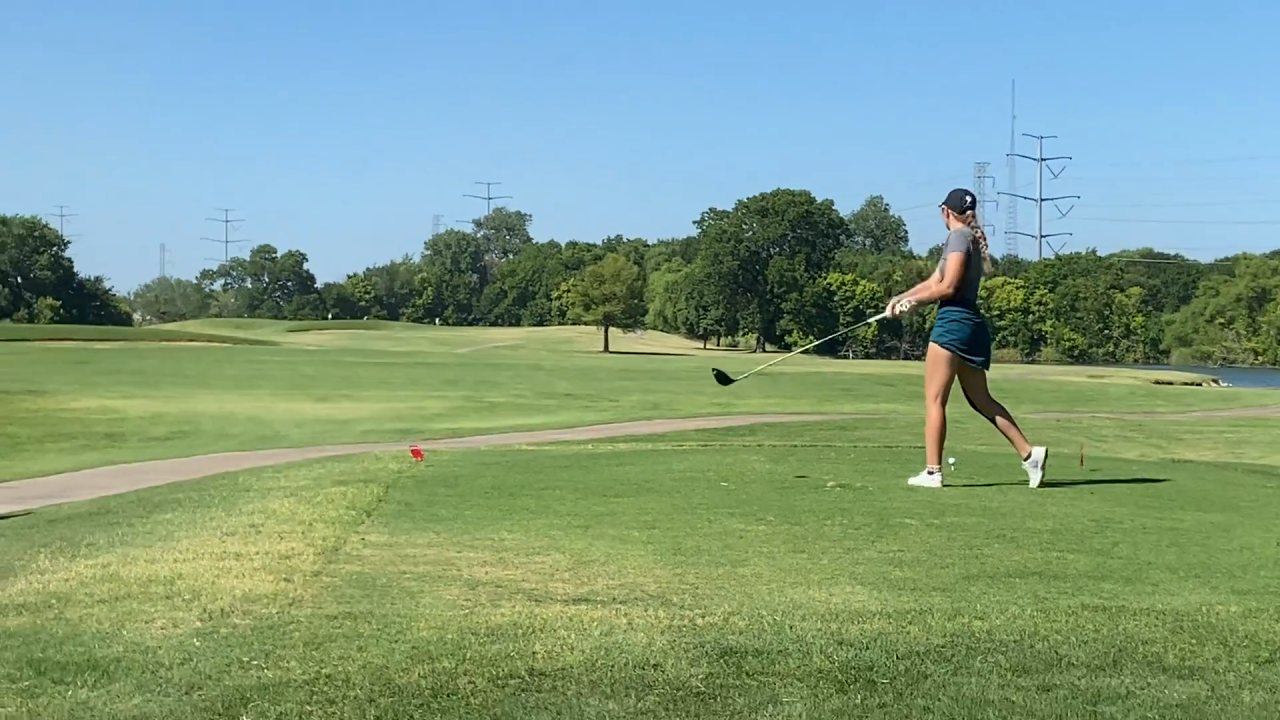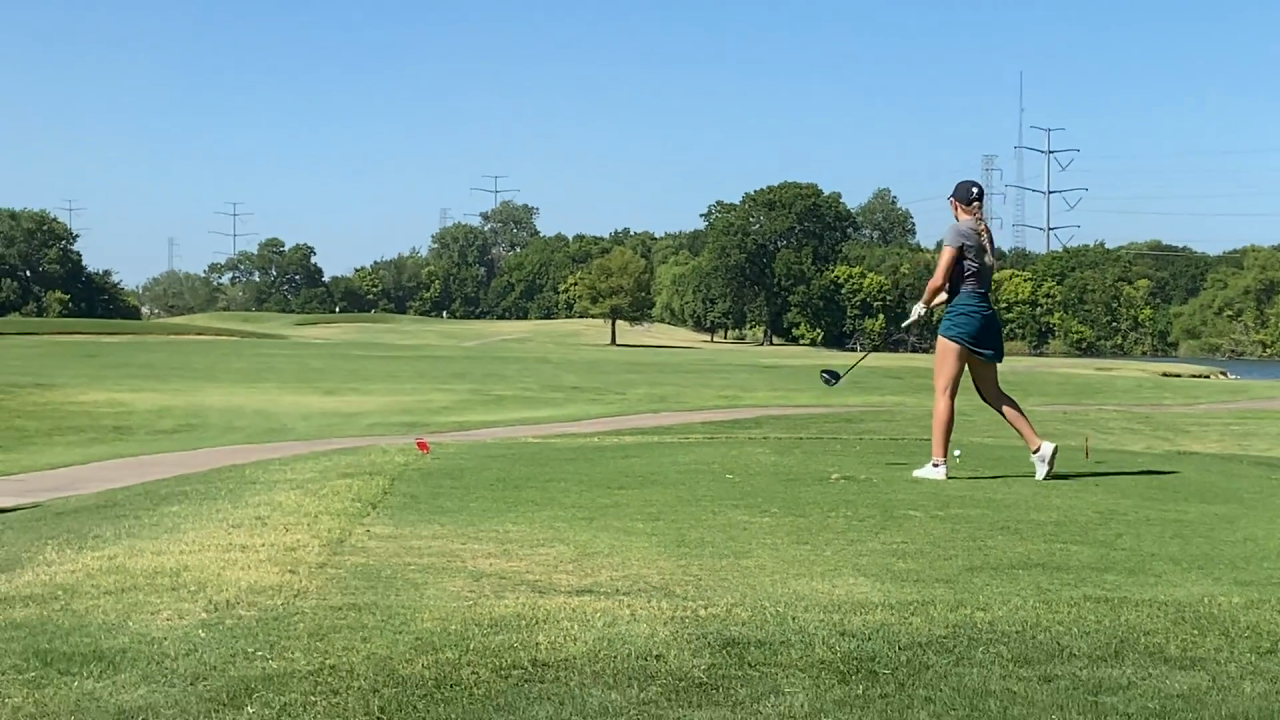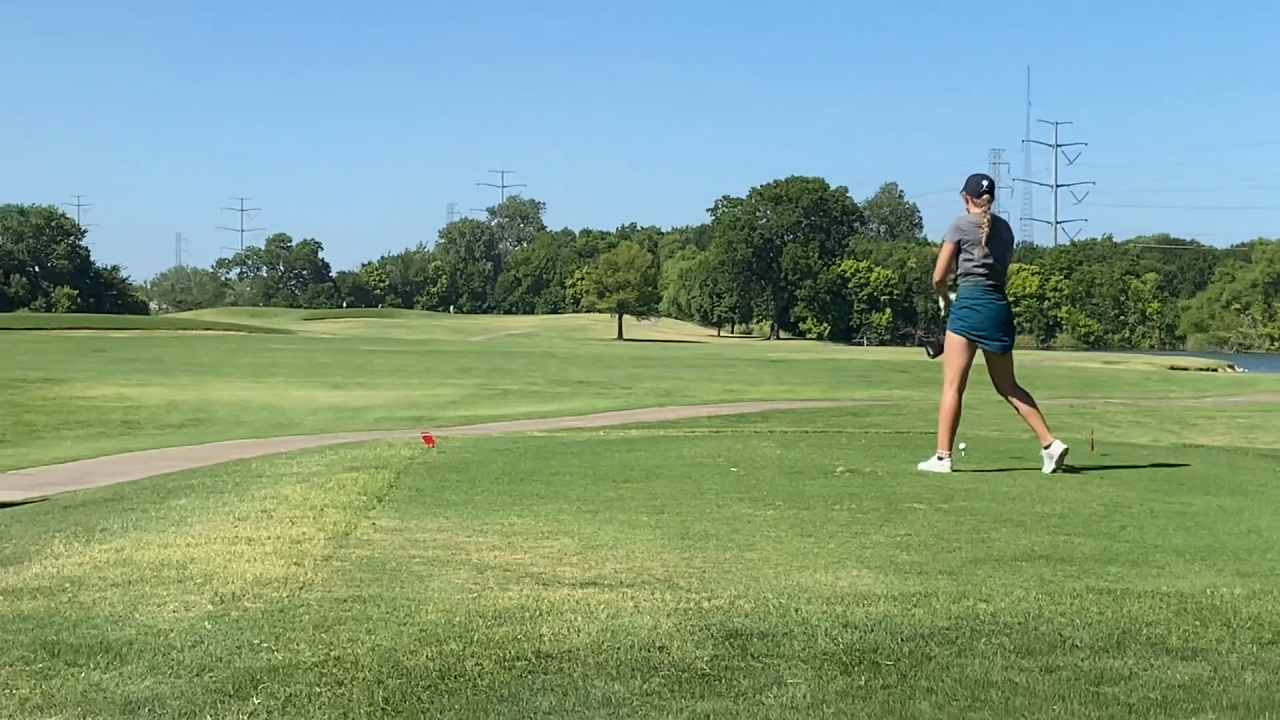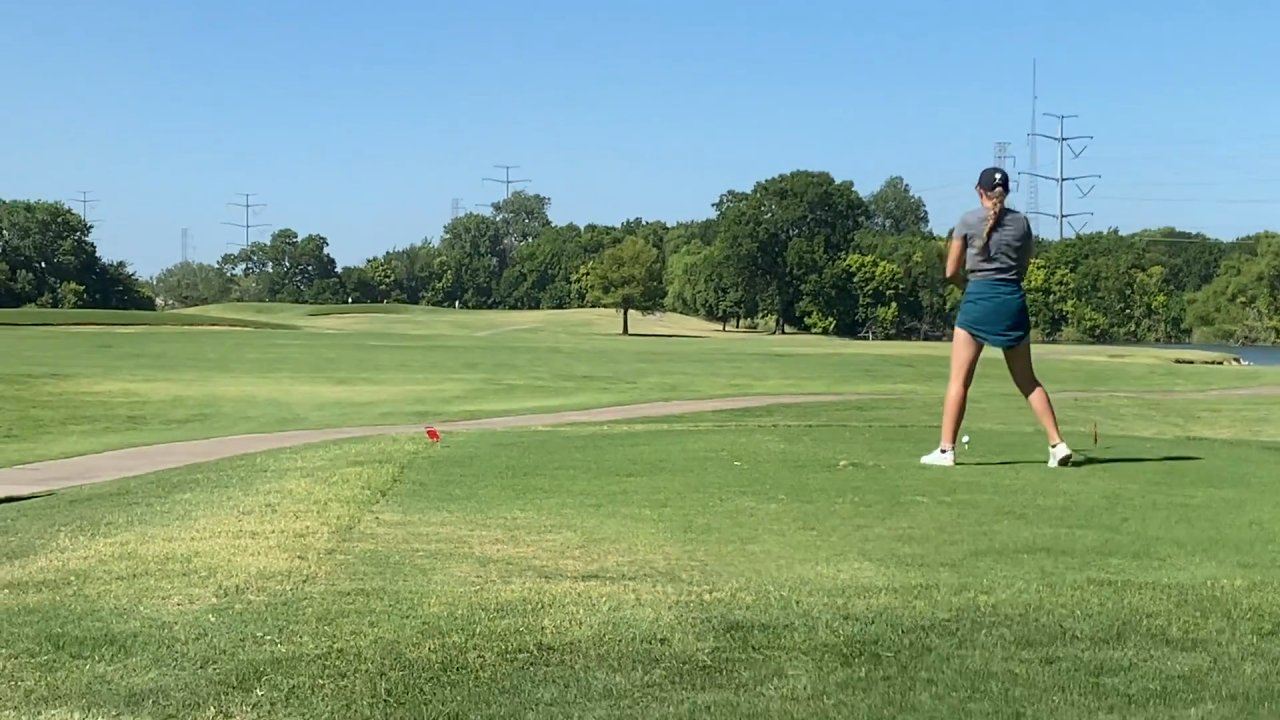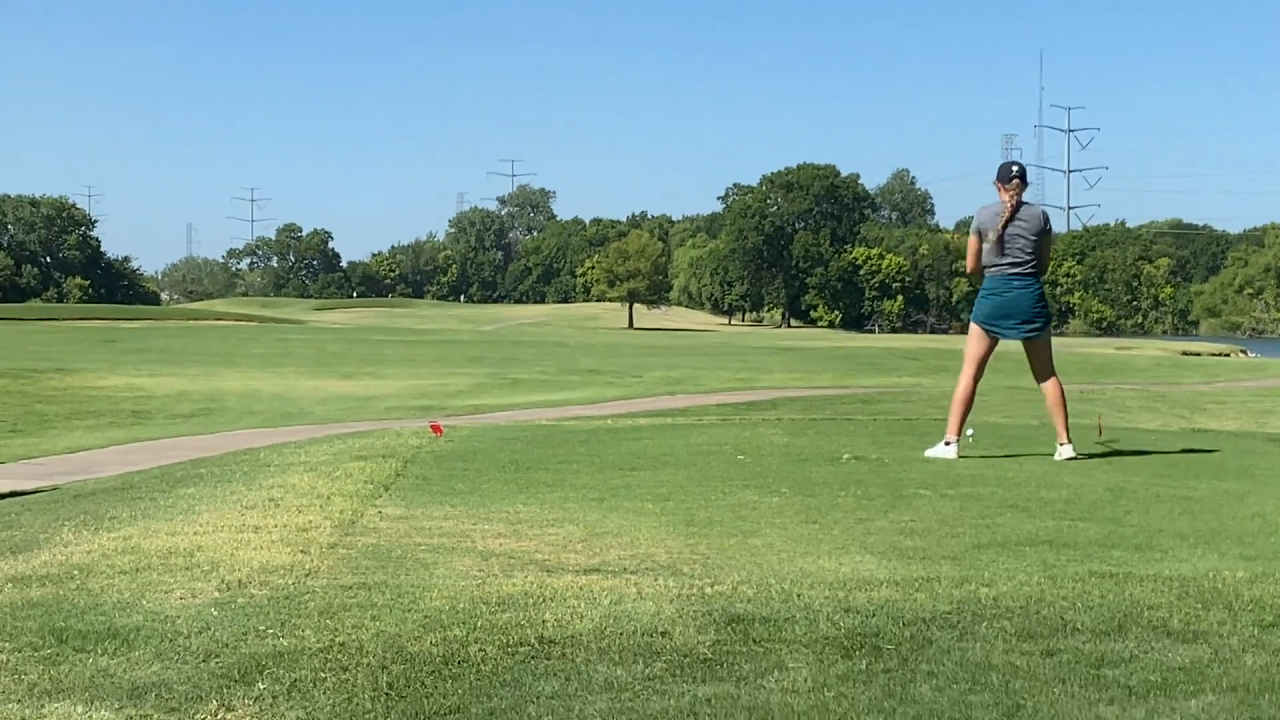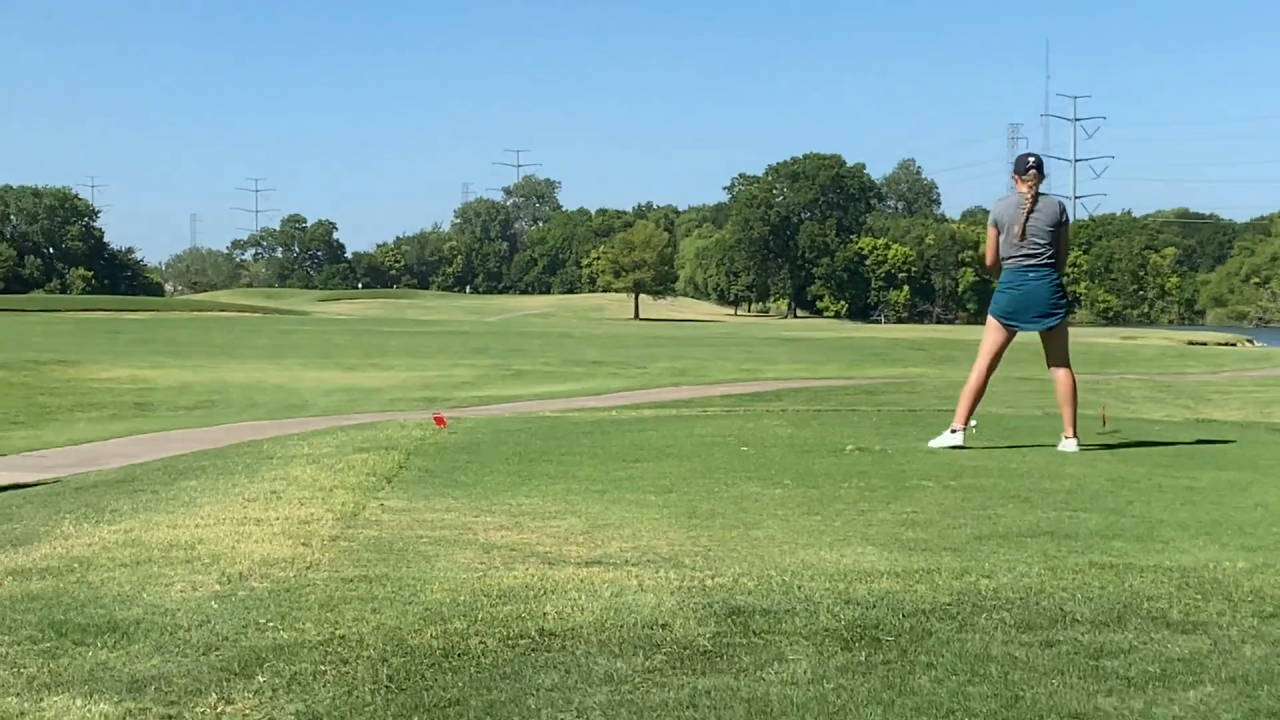
dt=0.1s
person 1, frame 1
left shoulder: (957, 239)
right shoulder: (973, 240)
left elbow: (947, 286)
right elbow: (935, 281)
left wrist: (911, 299)
right wrist: (902, 298)
left hip: (952, 322)
right hip: (972, 323)
left knee: (935, 399)
right knee: (981, 399)
left ankle: (932, 472)
right ankle: (1028, 452)
person 1, frame 2
left shoulder: (957, 230)
right shoulder: (984, 233)
left elbow: (940, 280)
left wrist: (925, 302)
right wrist: (930, 303)
left hip: (961, 314)
right hip: (984, 315)
left knee: (944, 391)
right knee: (992, 392)
left ankle: (938, 464)
right ankle: (1039, 447)
person 1, frame 3
left shoulder: (959, 225)
right shoulder: (1005, 227)
left elbow: (939, 277)
left wrist: (945, 296)
left hip: (969, 307)
right hip: (999, 308)
left knee: (952, 386)
right knee: (1008, 387)
left ankle: (942, 457)
right ankle: (1051, 445)
person 1, frame 4
left shoulder: (967, 220)
right shoulder: (1021, 221)
left elbow: (952, 272)
right elbow: (1023, 269)
left hip: (978, 301)
right hip: (1013, 301)
left knee: (959, 379)
right knee: (1027, 381)
left ankle: (945, 450)
right ankle: (1057, 444)
person 1, frame 5
left shoulder: (984, 215)
right shoulder: (1040, 215)
left elbow: (972, 267)
right elbow: (1045, 261)
left hip: (993, 297)
right hip: (1030, 296)
left knee: (970, 372)
right knee: (1045, 374)
left ankle: (950, 442)
right ankle: (1065, 443)
person 1, frame 6
left shoulder: (1000, 207)
right shoulder: (1056, 207)
left elbow: (991, 261)
right elbow: (1063, 256)
left hip: (1011, 288)
right hip: (1048, 288)
left knee: (984, 363)
right knee: (1060, 365)
left ankle: (956, 430)
right ankle: (1069, 437)
